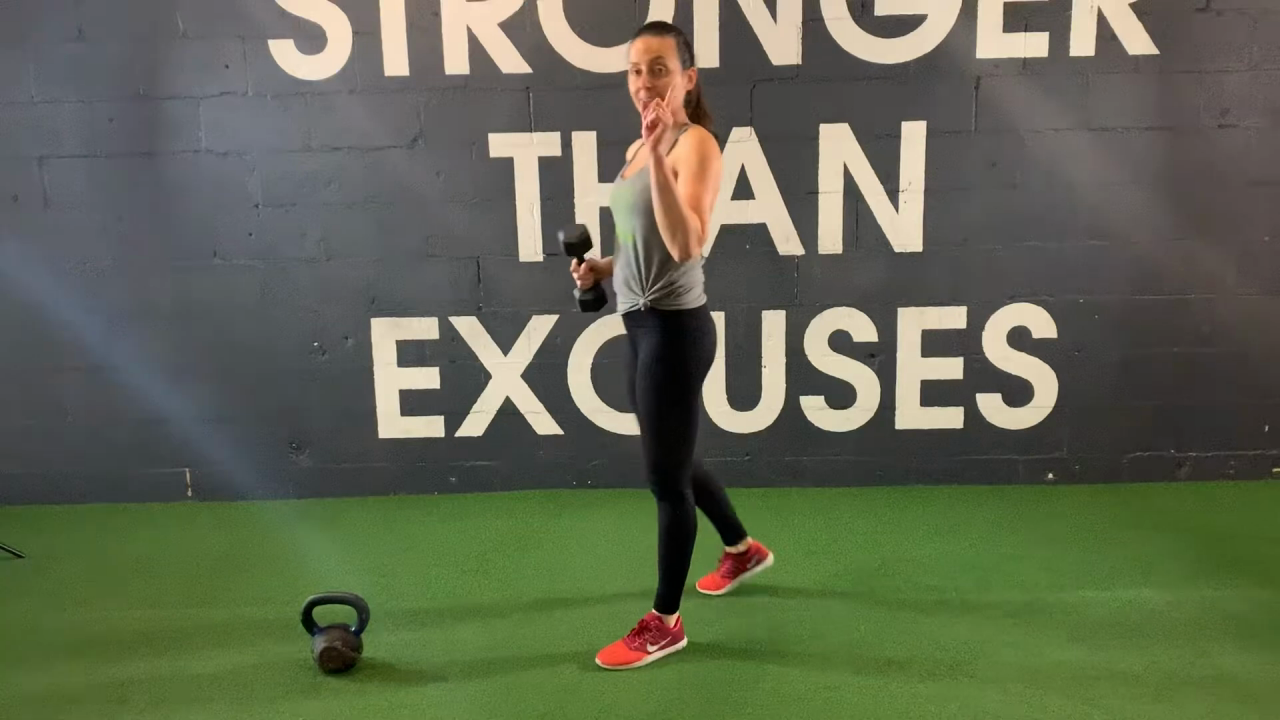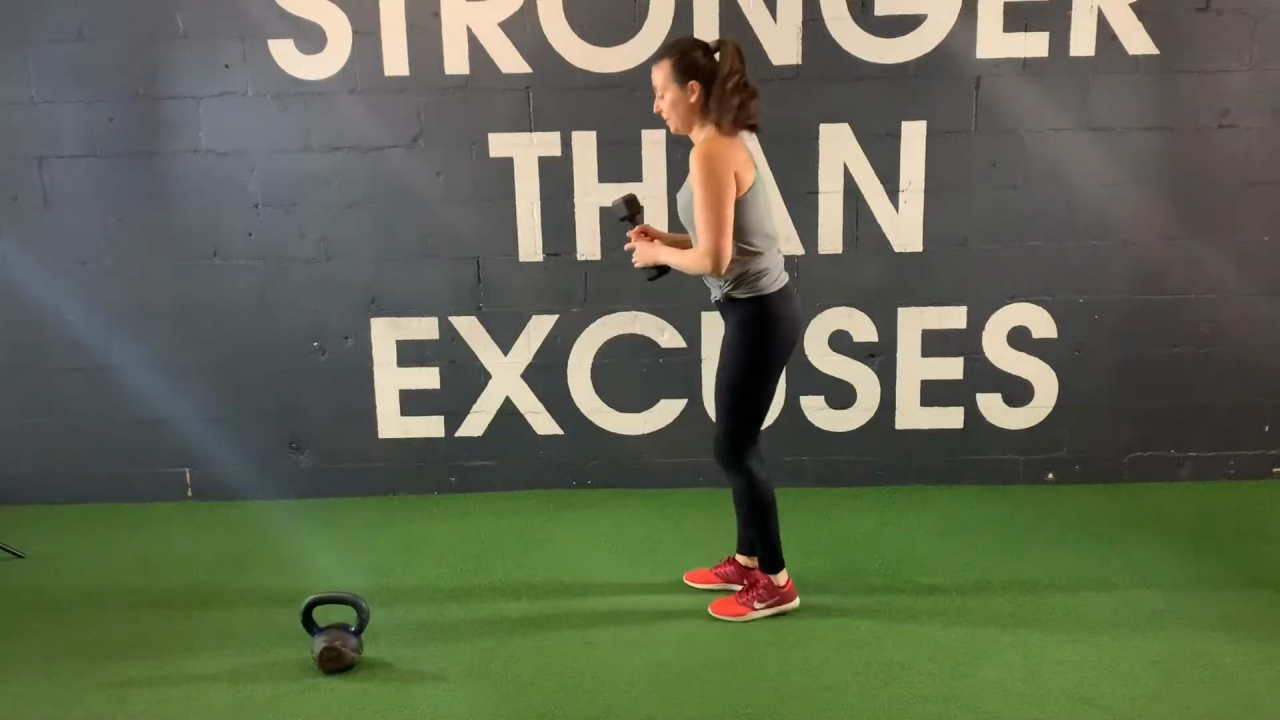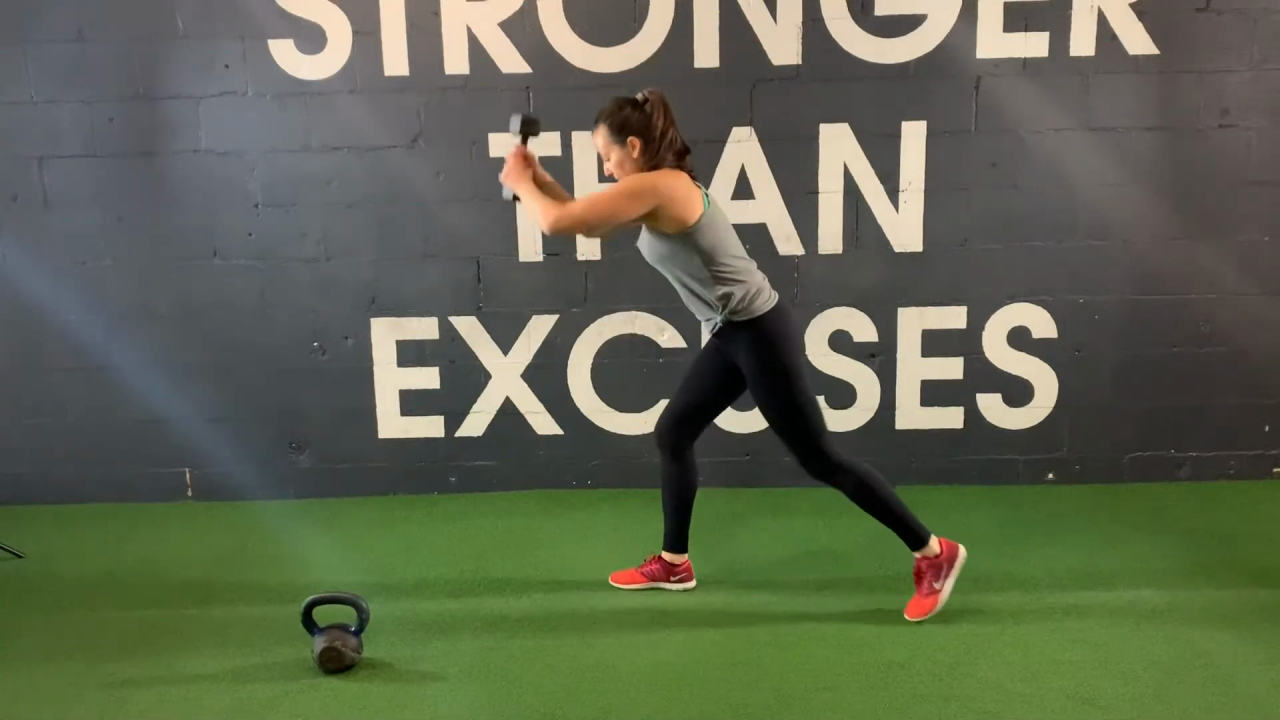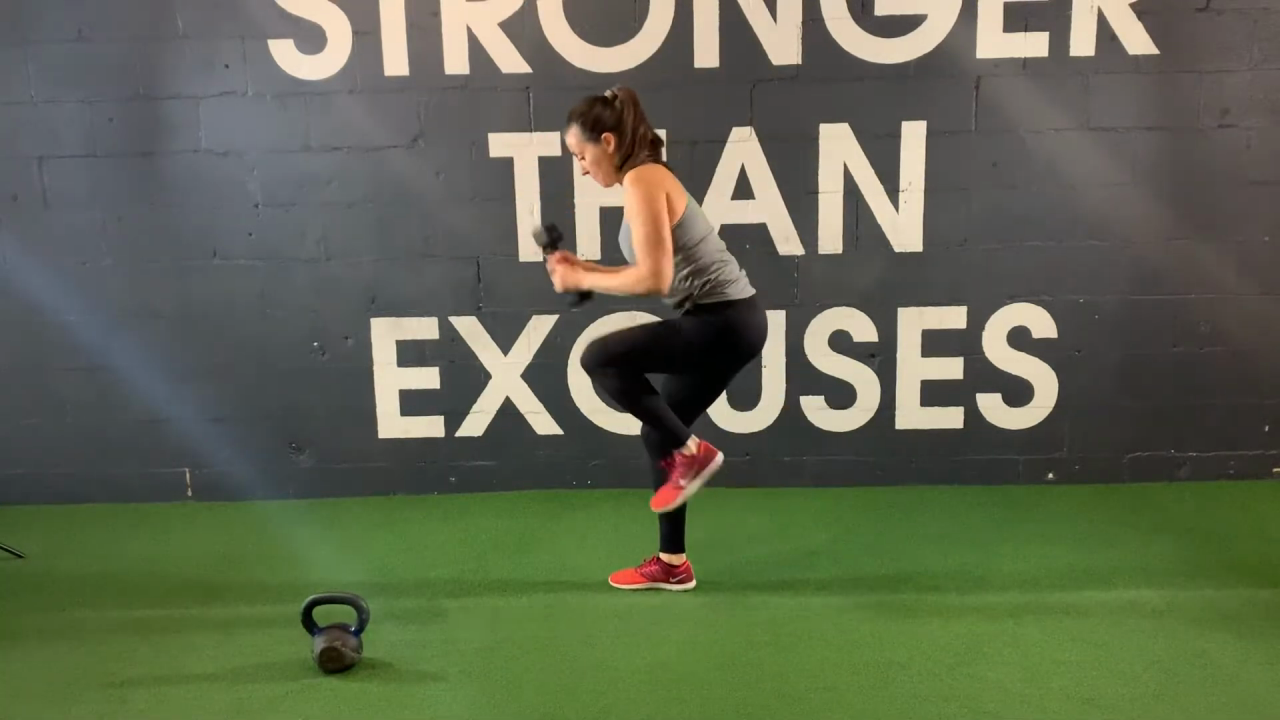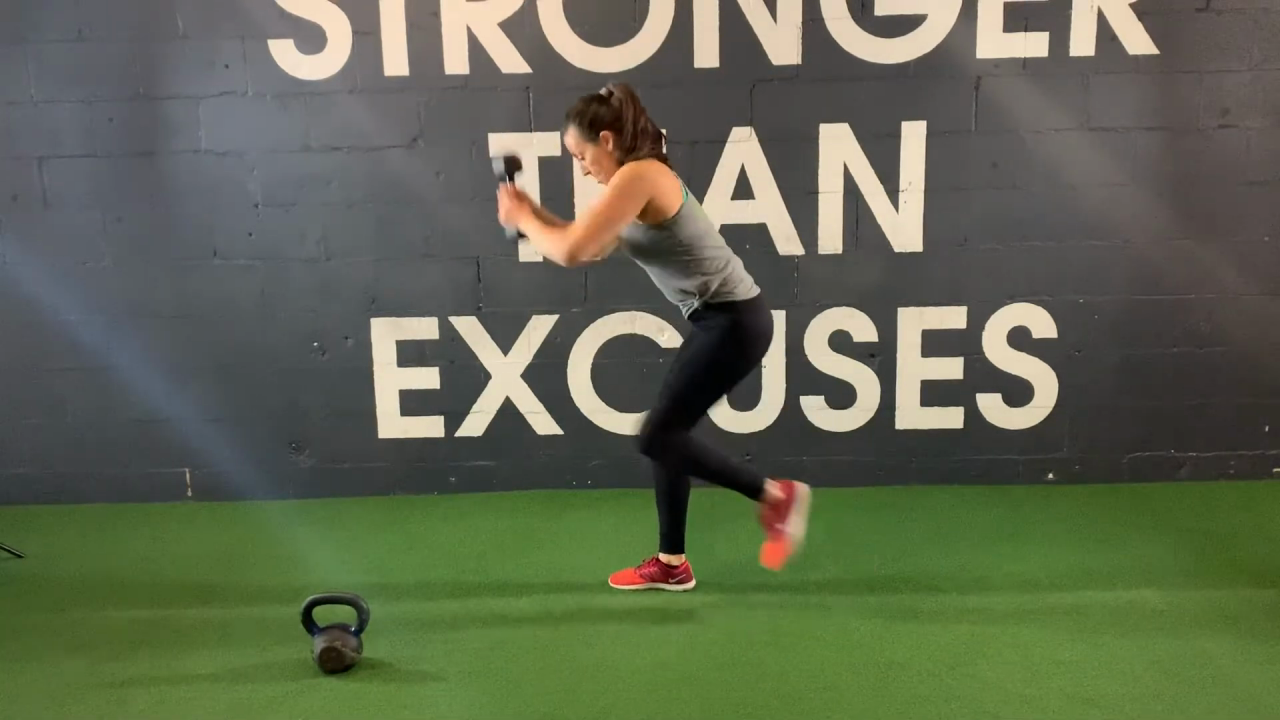
dt=1s
person 1, frame 1
left shoulder: (696, 145)
right shoulder: (640, 147)
left elbow: (685, 246)
left wrist: (657, 158)
right wrist: (604, 267)
left hip: (675, 329)
right hip: (641, 325)
left knee: (666, 476)
right knee: (667, 462)
left ankle: (664, 621)
right ankle: (742, 547)
person 1, frame 2
left shoulder: (711, 154)
right shoulder: (722, 145)
left elbow: (714, 259)
left wrist: (658, 255)
right wrist: (665, 239)
left hip: (758, 315)
right hip: (754, 311)
left knee: (734, 452)
right knee: (734, 446)
left ankle: (774, 583)
right ankle: (747, 562)
person 1, frame 3
left shoulder: (655, 186)
right shoulder: (662, 185)
left elbow: (558, 221)
right elbow: (582, 217)
left wrist: (523, 184)
right wrist: (538, 178)
left hip: (761, 334)
right hip: (733, 335)
left knee: (817, 457)
right knee: (671, 435)
left ankle: (933, 553)
right ankle: (673, 561)
person 1, frame 4
left shoulder: (643, 182)
right shoulder: (644, 179)
left elbow: (654, 279)
right elbow: (647, 268)
left wrist: (585, 279)
right wrist: (581, 269)
left hip: (726, 320)
right hip: (718, 320)
left knee: (599, 357)
right knee: (662, 432)
left ankle: (692, 452)
right ankle: (673, 563)
person 1, frame 5
left shoulder: (637, 177)
right shoulder: (636, 174)
left elbow: (572, 253)
right elbow: (587, 243)
left wrist: (525, 220)
right wrist: (534, 215)
left hip: (737, 320)
right hip: (718, 319)
left knee: (656, 438)
right knee: (666, 434)
left ankle: (774, 495)
right ankle: (671, 563)
